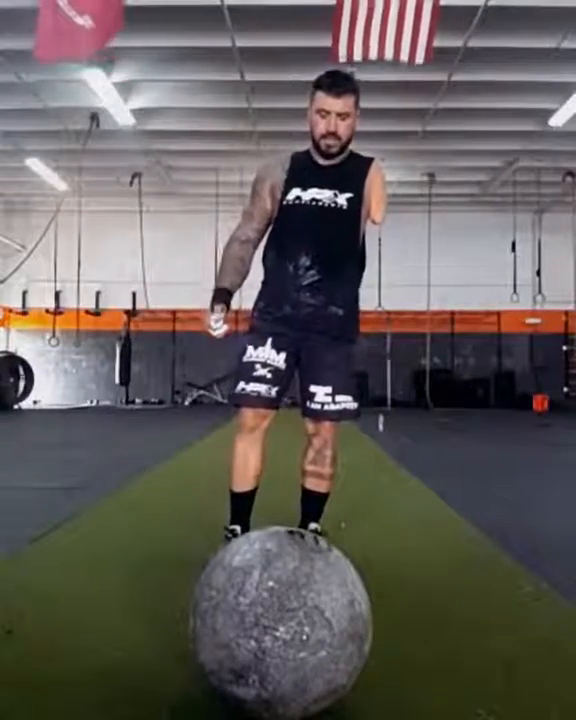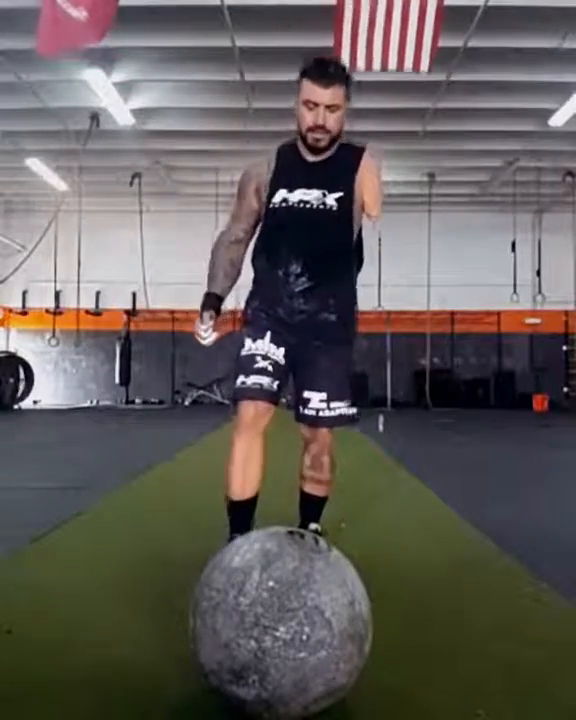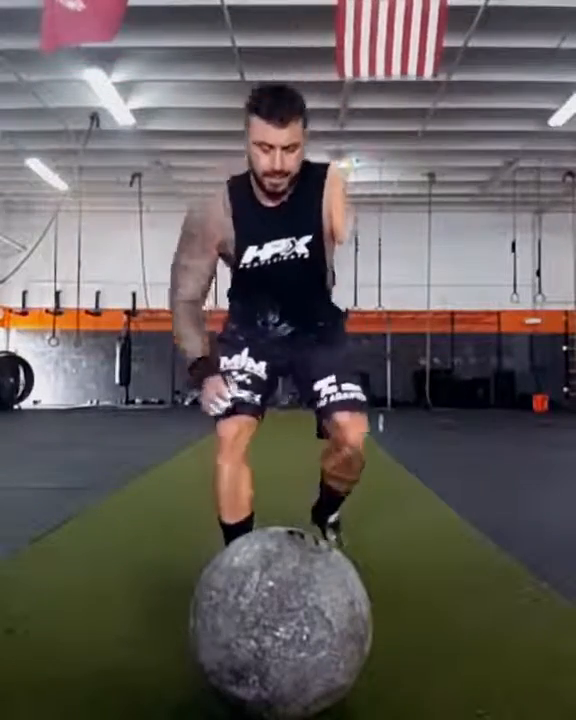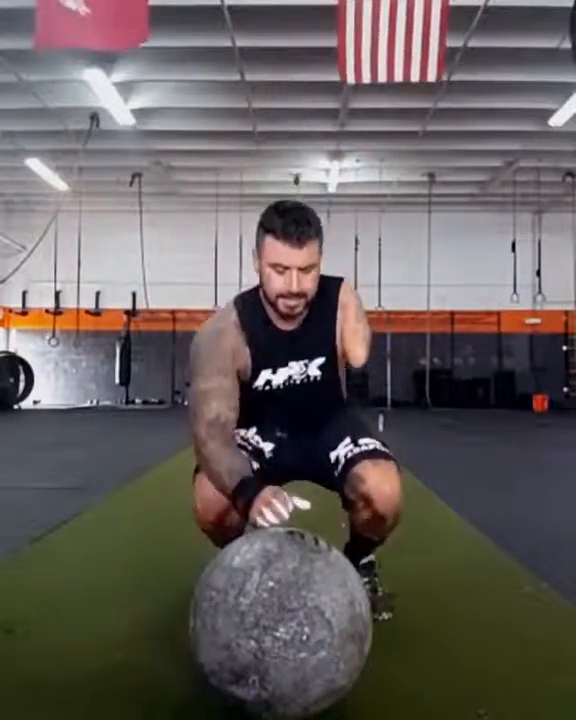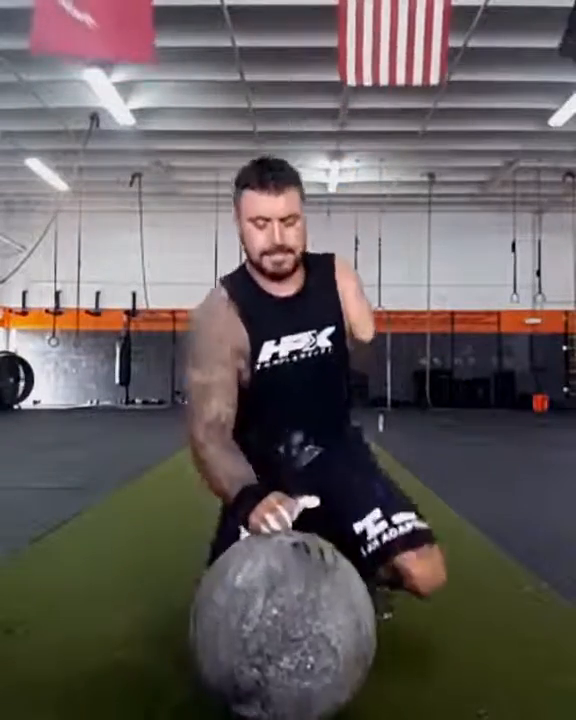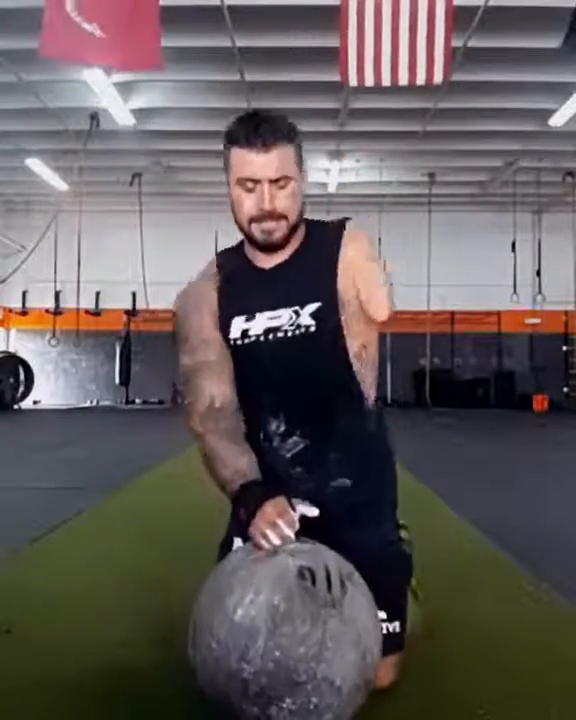
dt=0.4s
person 1, frame 1
left shoulder: (369, 175)
right shoulder: (278, 173)
right elbow: (245, 237)
right wrist: (222, 295)
left hip: (332, 325)
right hip: (273, 318)
left knee: (322, 431)
right knee: (251, 419)
left ankle: (308, 533)
right ankle: (237, 530)
person 1, frame 2
left shoulder: (362, 166)
right shoulder: (266, 169)
right elbow: (233, 239)
right wrist: (212, 301)
left hip: (329, 323)
right hip: (269, 314)
left knee: (319, 436)
right knee: (251, 418)
left ankle: (309, 534)
right ankle: (240, 544)
person 1, frame 3
left shoulder: (328, 185)
right shoulder: (215, 214)
right elbow: (186, 300)
right wrist: (204, 368)
left hip: (316, 330)
right hip: (250, 332)
left knee: (352, 434)
right knee: (231, 439)
left ankle: (326, 519)
person 1, frame 4
left shoulder: (341, 301)
right shoulder: (224, 333)
right elbow: (210, 428)
right wrist: (248, 492)
left hip: (327, 425)
right hip: (258, 431)
left knee: (384, 491)
right knee: (211, 499)
left ankle: (359, 564)
person 1, frame 5
left shoulder: (336, 274)
right shoulder: (218, 318)
right elbow: (210, 432)
right wrist: (250, 499)
left hip: (340, 460)
right hip: (263, 475)
left knee: (425, 577)
left ankle: (355, 564)
person 1, frame 6
left shoulder: (349, 250)
right shoulder: (205, 296)
right elbow: (210, 416)
right wrist: (252, 497)
left hip: (358, 486)
right hip: (268, 491)
left knee: (376, 672)
left ankle: (393, 567)
